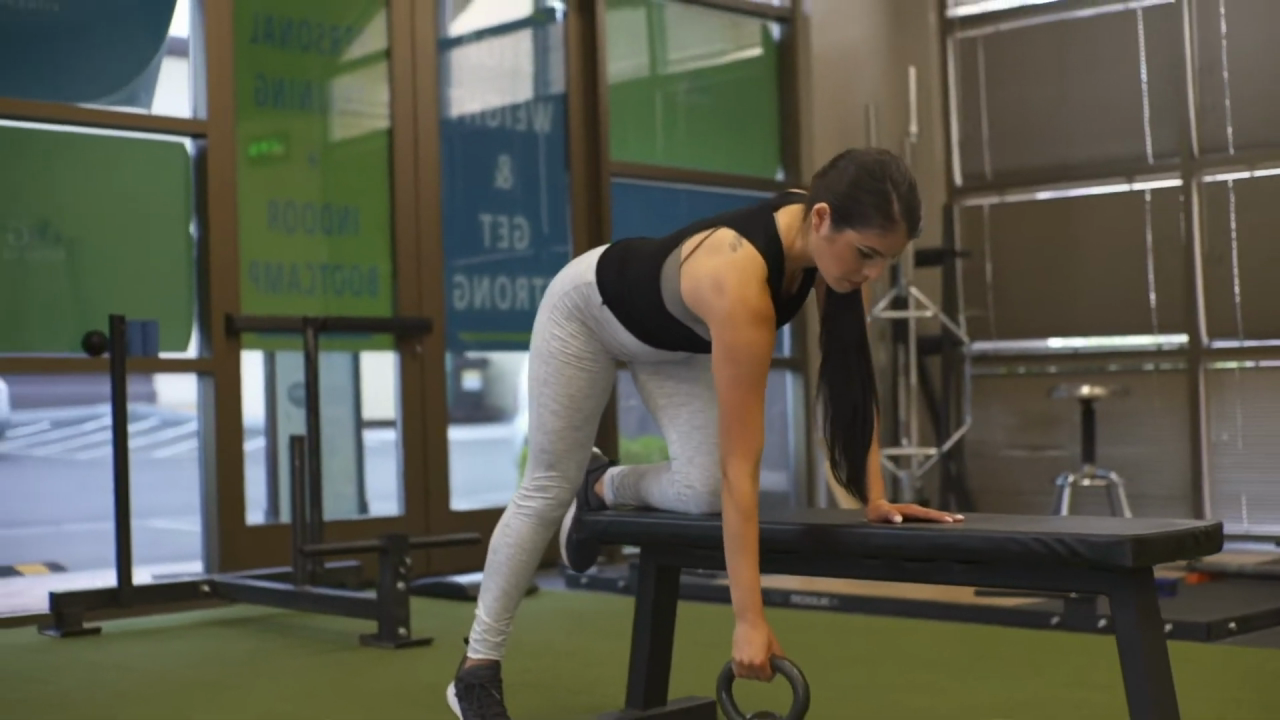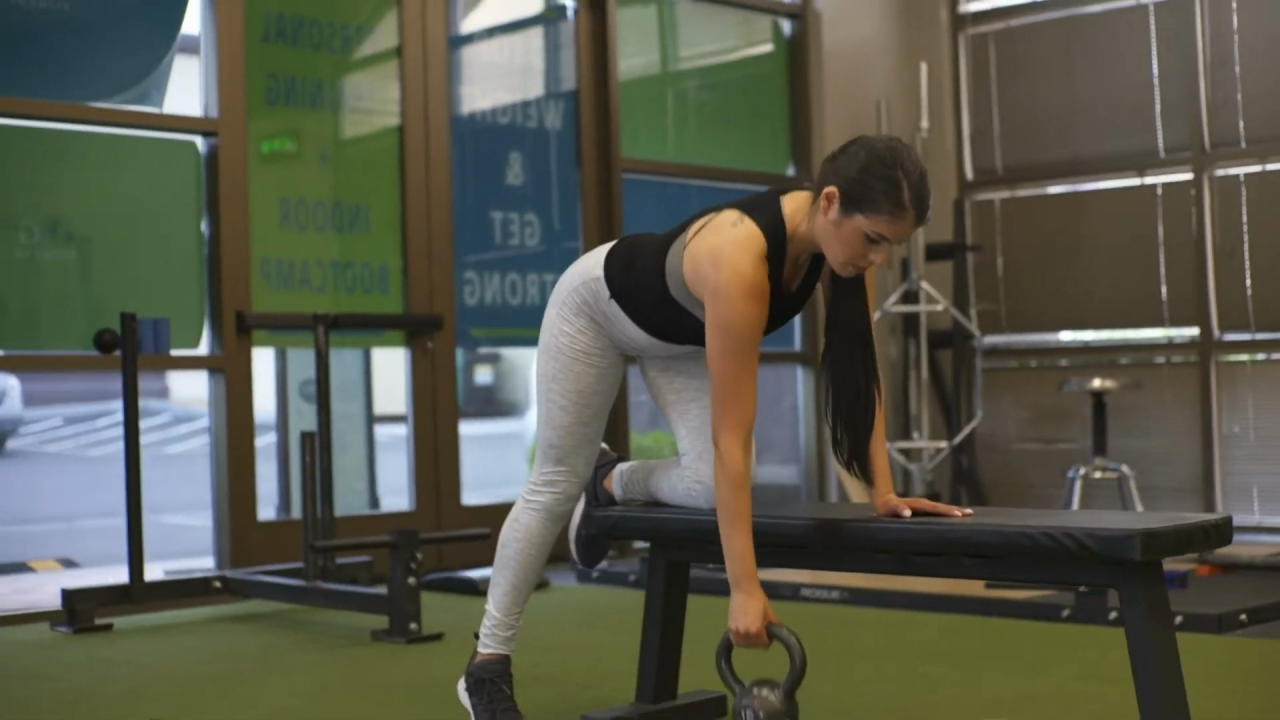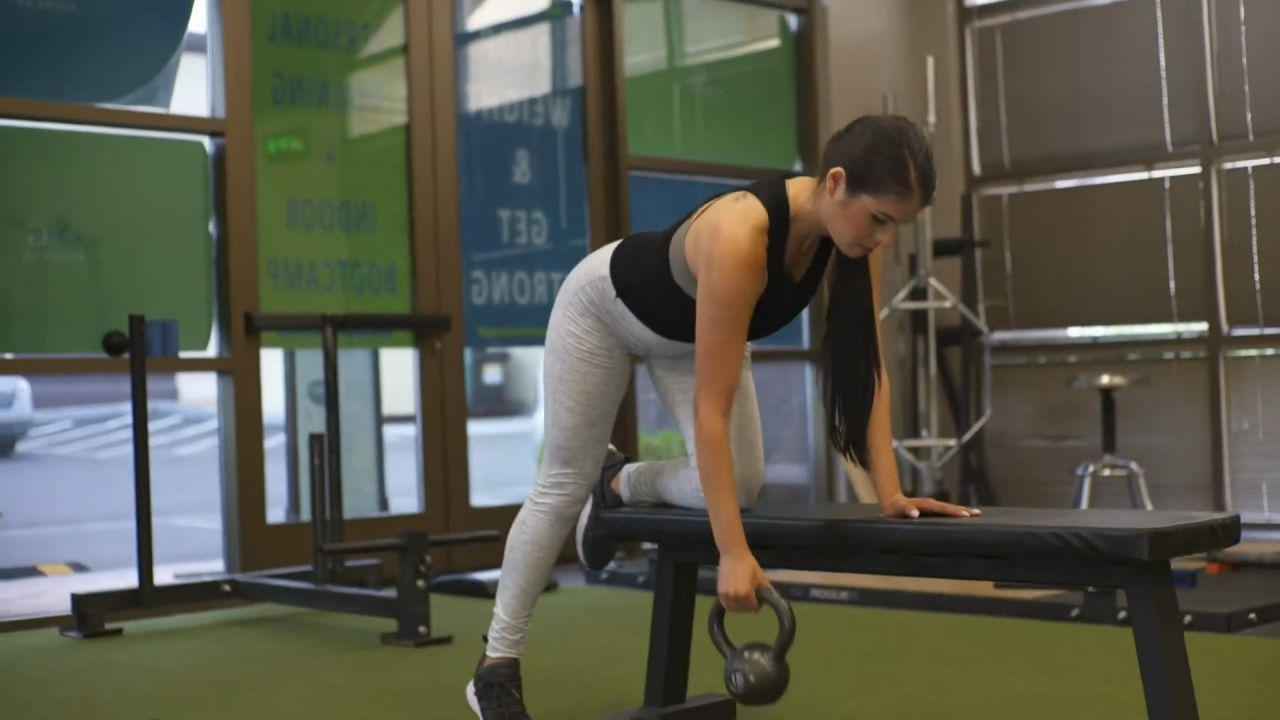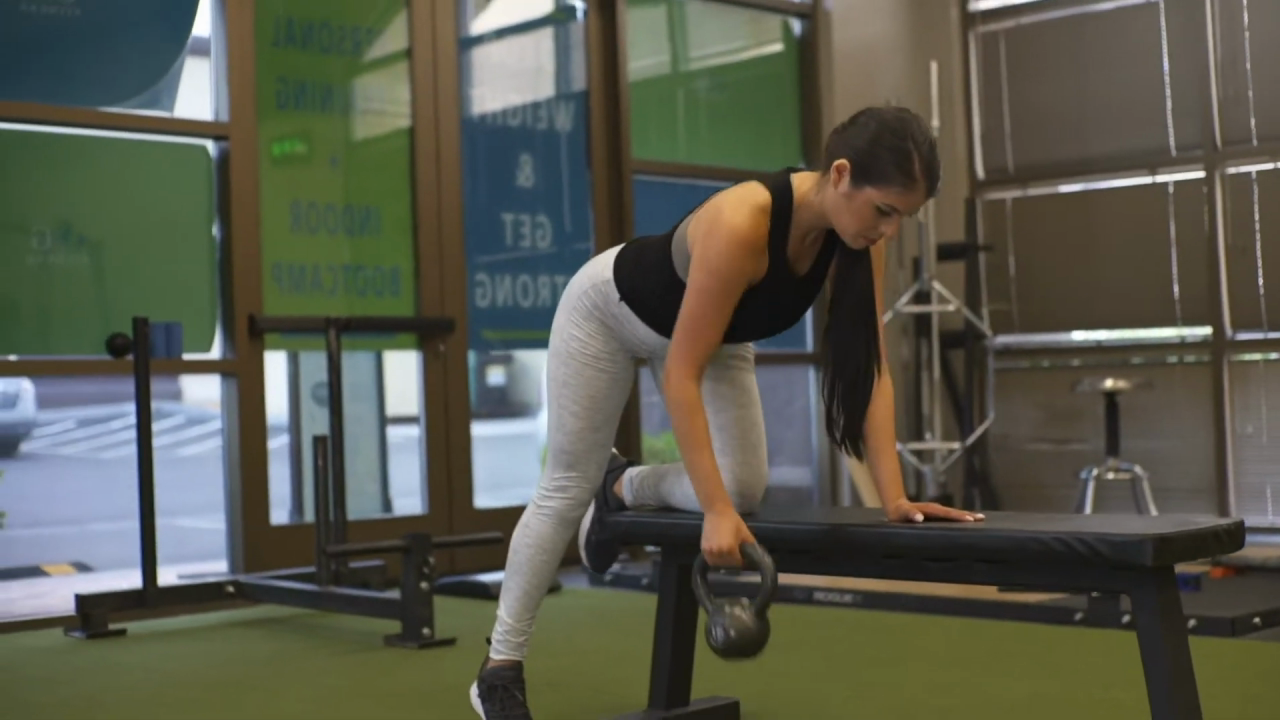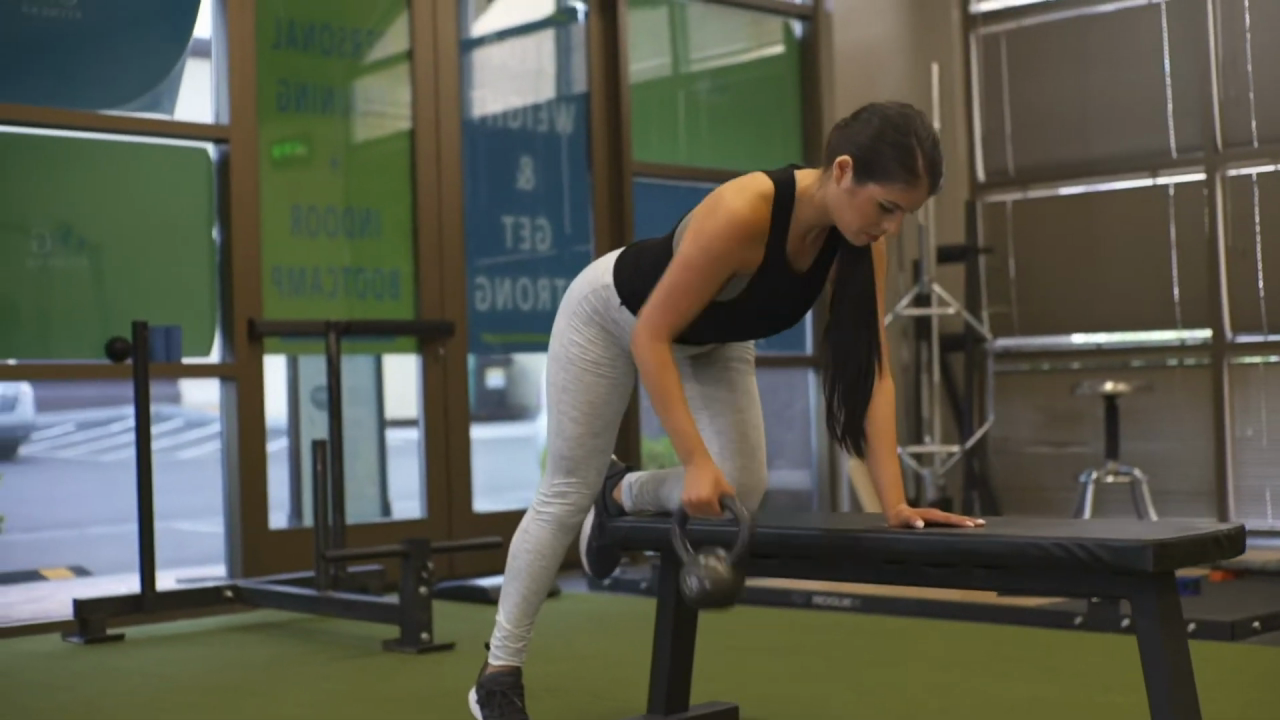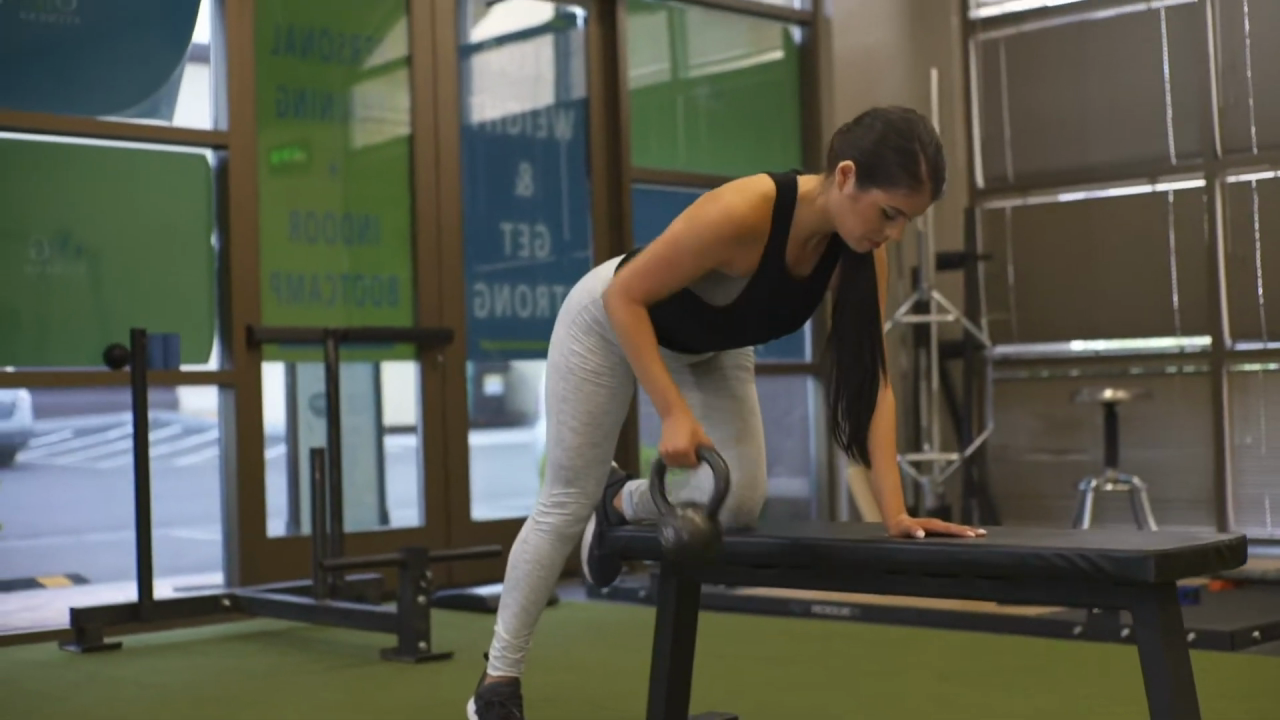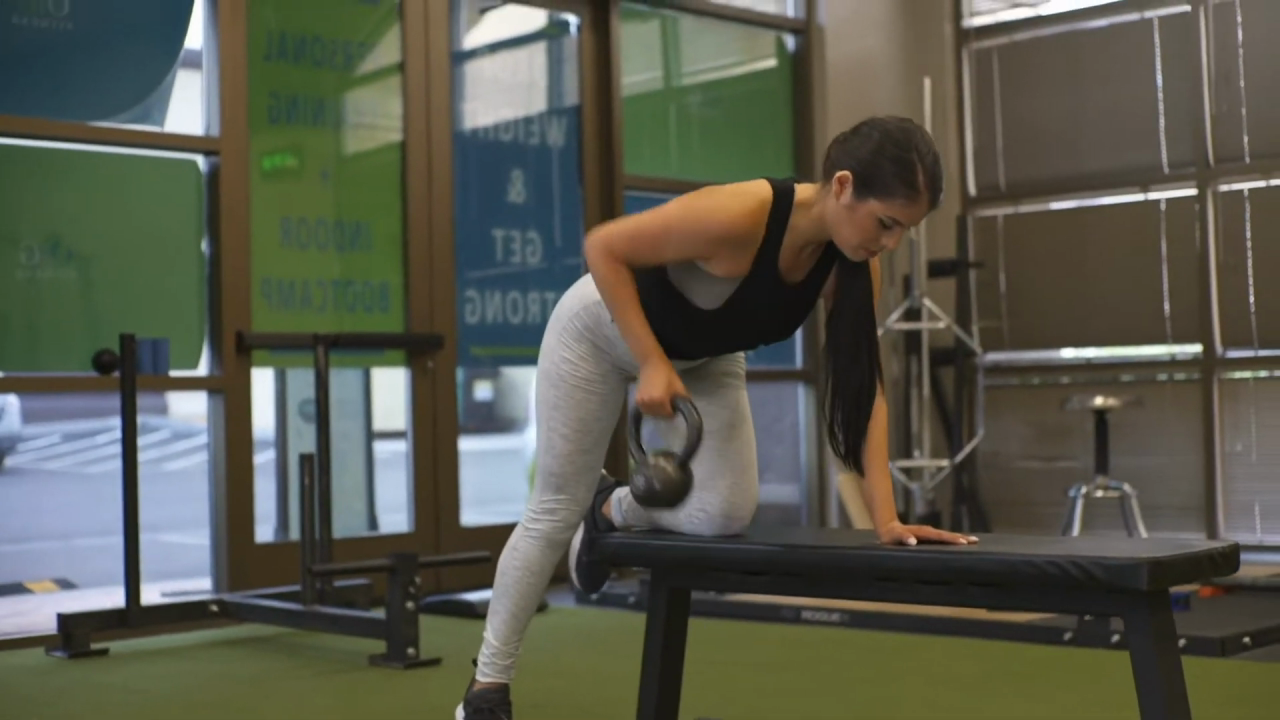
dt=0.1s
person 1, frame 1
left shoulder: (830, 237)
right shoulder: (738, 283)
left elbow: (849, 375)
right elbow: (740, 464)
left wrist: (875, 498)
right wrist: (749, 618)
left hip: (679, 338)
right hip: (590, 311)
left knee: (705, 494)
right knee: (547, 491)
left ankle: (604, 487)
right ankle: (476, 671)
person 1, frame 2
left shoulder: (839, 233)
right shoulder: (739, 261)
left elbow: (861, 372)
right elbow: (727, 437)
left wrist: (883, 492)
right wrist: (745, 589)
left hip: (688, 331)
right hip: (601, 306)
left knee: (720, 493)
right knee: (555, 486)
left ankle: (612, 481)
right ankle: (486, 666)
person 1, frame 3
left shoulder: (845, 223)
right shoulder: (740, 238)
left elbow: (865, 366)
right elbow: (710, 411)
left wrist: (889, 491)
right wrist: (732, 553)
left hip: (694, 325)
right hip: (606, 307)
left knee: (734, 488)
right knee: (562, 488)
left ankle: (620, 483)
right ankle: (495, 669)
person 1, frame 4
left shoulder: (857, 236)
right shoulder: (742, 223)
left elbow: (870, 368)
right elbow: (680, 376)
left wrist: (893, 496)
right wrist: (714, 513)
left hip: (712, 330)
right hip: (613, 309)
left knee: (742, 488)
right knee: (566, 491)
left ankle: (624, 488)
right ankle: (499, 671)
person 1, frame 5
left shoulder: (858, 235)
right shoulder: (743, 213)
left elbow: (871, 370)
right elbow: (649, 334)
left wrist: (895, 501)
right wrist: (694, 460)
left hip: (713, 333)
right hip: (613, 315)
left knee: (737, 492)
right knee: (565, 497)
left ankle: (624, 494)
person 1, frame 6
left shoulder: (859, 244)
right shoulder: (744, 212)
left elbow: (868, 377)
right elbow: (622, 295)
left wrist: (894, 511)
right wrist: (671, 410)
left hip: (710, 348)
right hip: (609, 322)
left knee: (738, 505)
right knee: (565, 508)
left ankle: (624, 502)
person 1, frame 7
left shoulder: (853, 253)
right shoulder: (737, 216)
left elbow: (862, 385)
right elbow: (602, 247)
left wrist: (886, 518)
right wrist: (652, 365)
left hip: (702, 354)
right hip: (601, 329)
left knee: (727, 514)
right knee: (555, 515)
left ankle: (613, 510)
